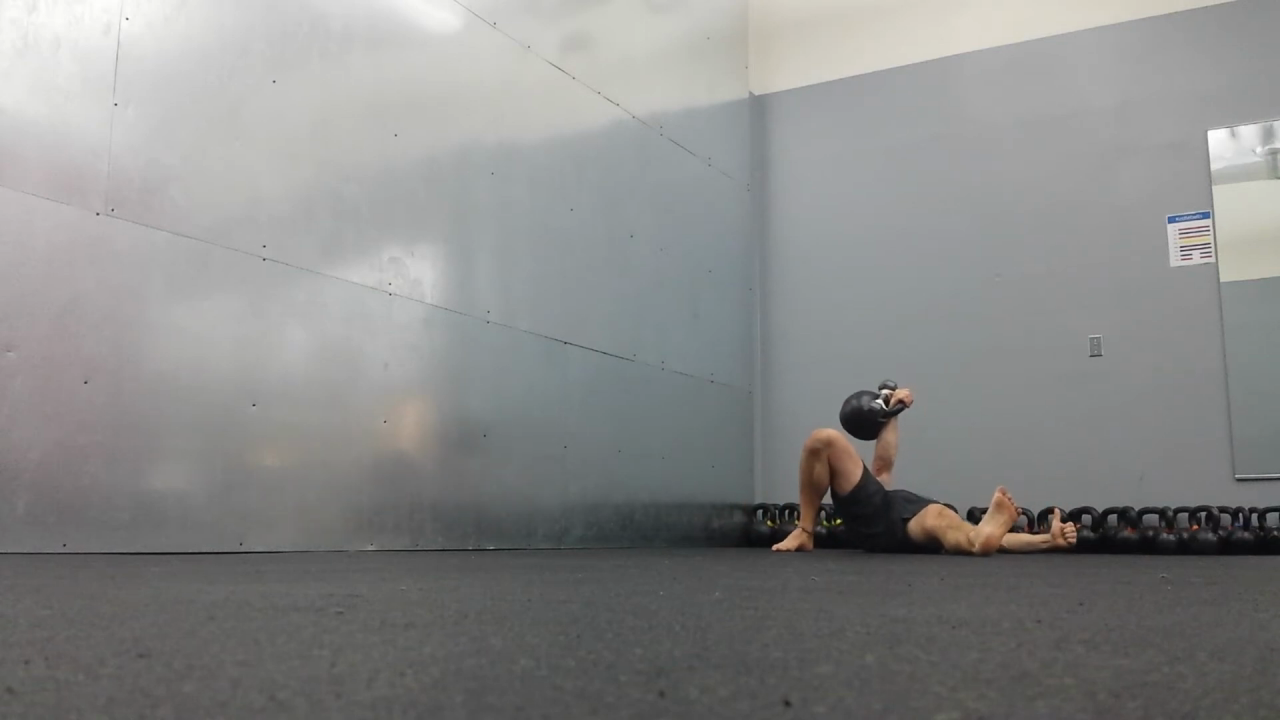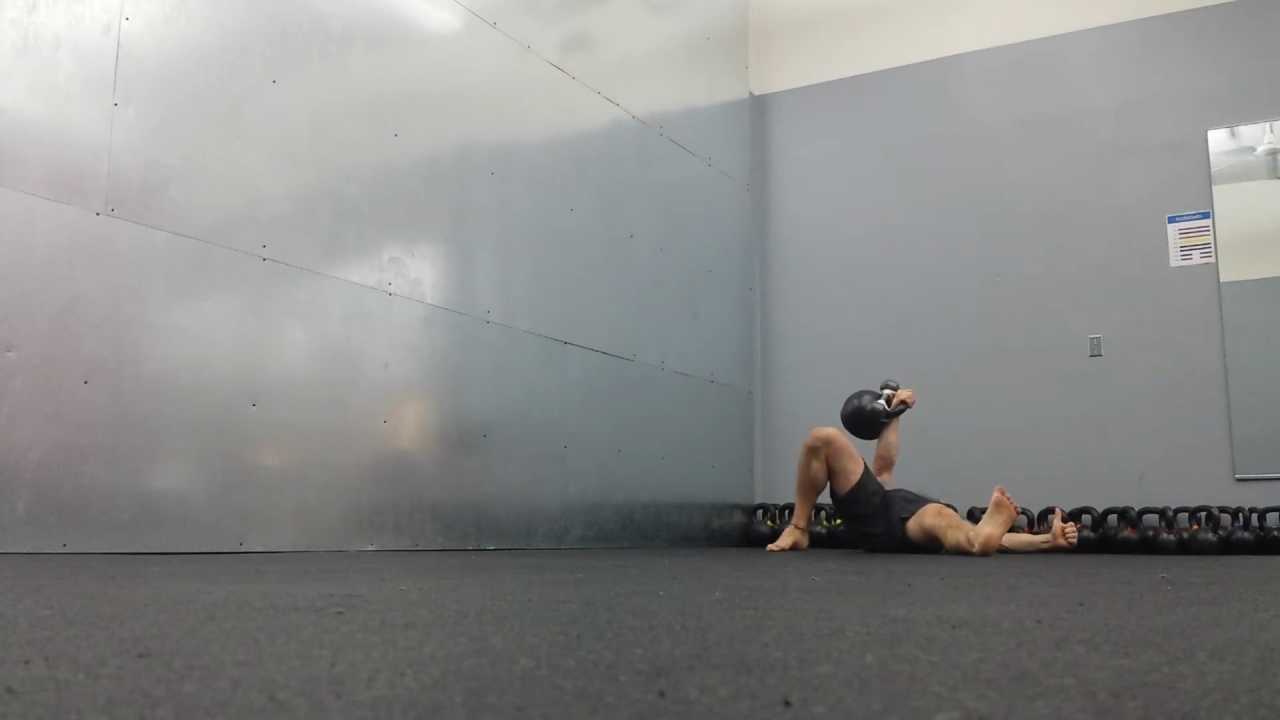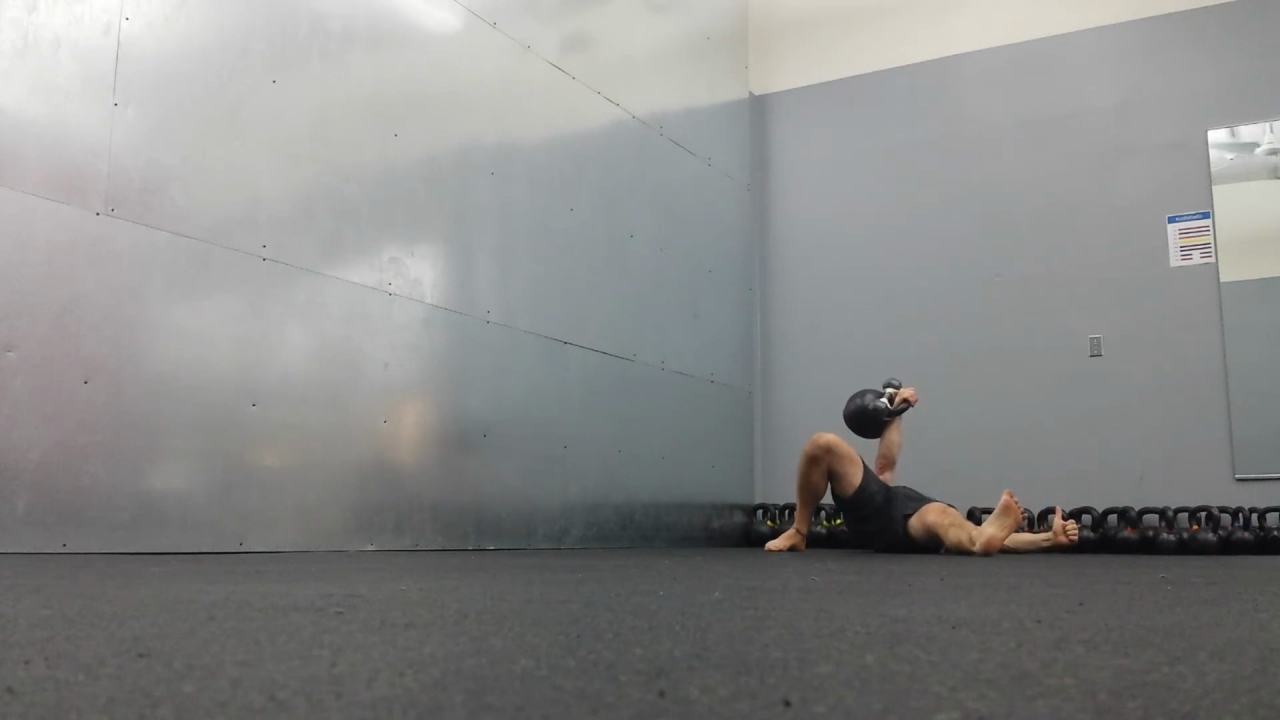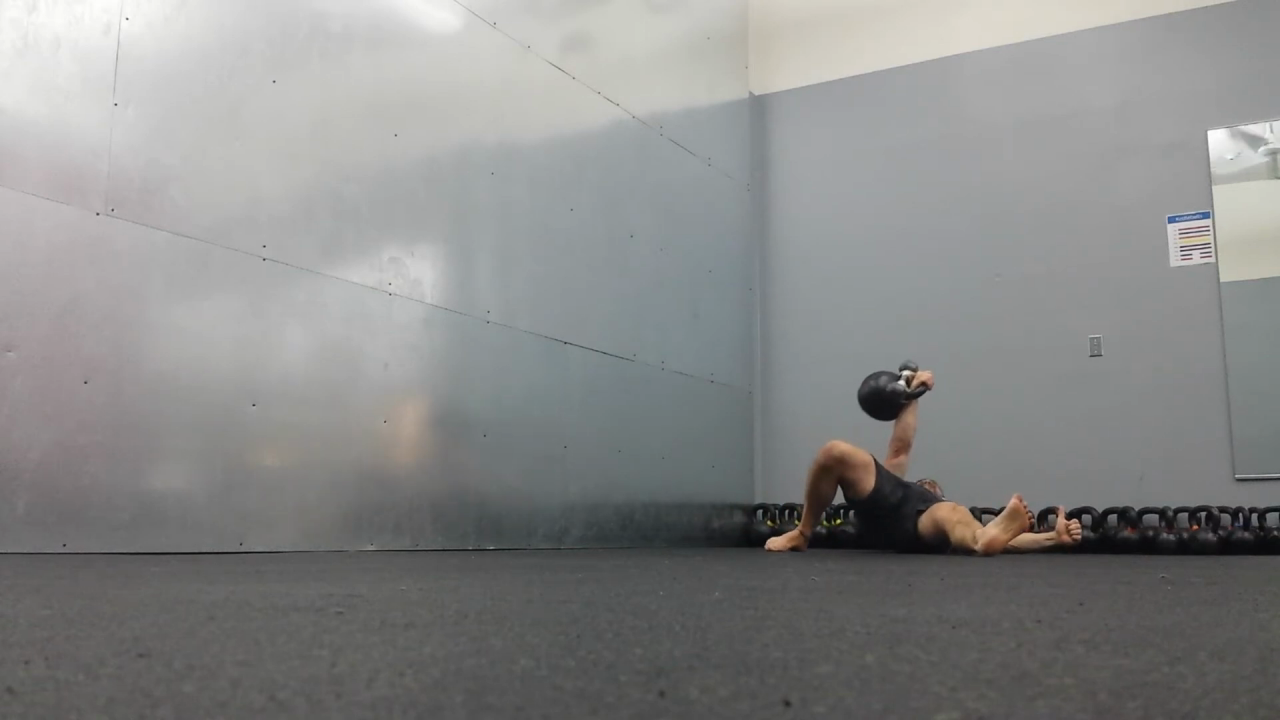
dt=0.4s
person 1, frame 1
left shoulder: (948, 521)
left elbow: (1001, 540)
right elbow: (882, 467)
left wrist: (1049, 540)
right wrist: (891, 412)
left hip: (909, 531)
right hip: (874, 515)
right knee: (824, 440)
left ankle: (981, 538)
right ankle: (805, 533)
person 1, frame 2
left shoulder: (945, 521)
right shoulder: (900, 501)
left elbow: (999, 541)
right elbow: (883, 467)
left wrist: (1050, 540)
right wrist: (893, 413)
left hip: (907, 531)
right hip: (874, 511)
right knee: (824, 438)
left ankle: (978, 536)
right ankle: (797, 530)
person 1, frame 3
left shoulder: (942, 518)
left elbow: (1004, 541)
right elbow: (885, 466)
left wrist: (1051, 538)
right wrist: (896, 411)
left hip: (912, 531)
right hip: (877, 508)
right knee: (823, 444)
person 1, frame 4
left shoulder: (953, 515)
right shoulder: (901, 489)
left elbow: (1011, 541)
right elbow: (899, 451)
left wrist: (1054, 537)
right wrist: (911, 395)
left hip: (920, 529)
right hip: (888, 506)
right knee: (836, 452)
right ankle: (802, 534)
